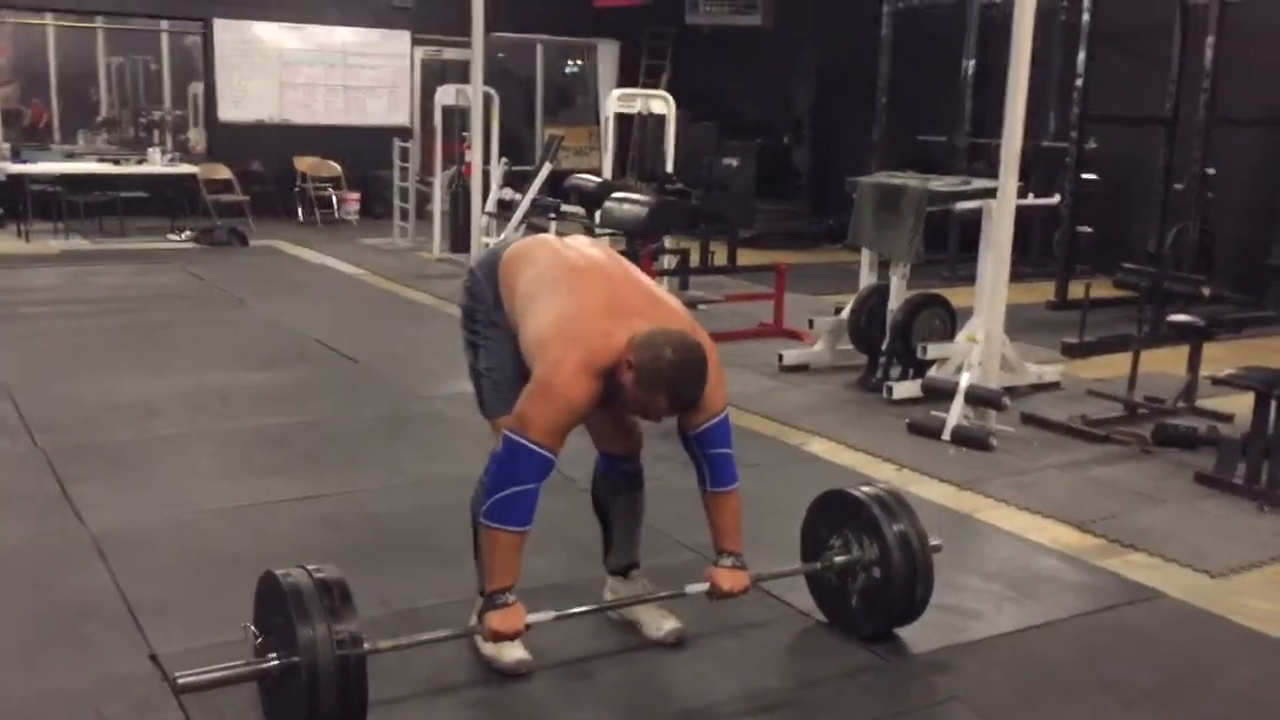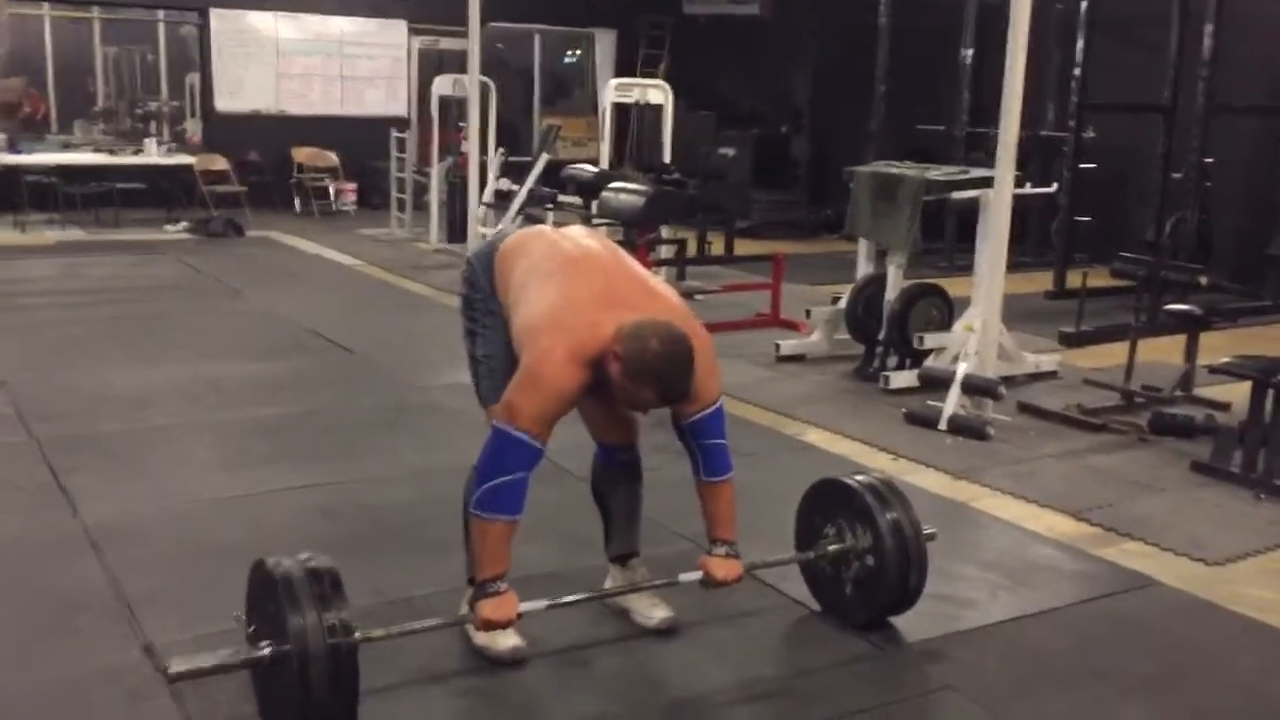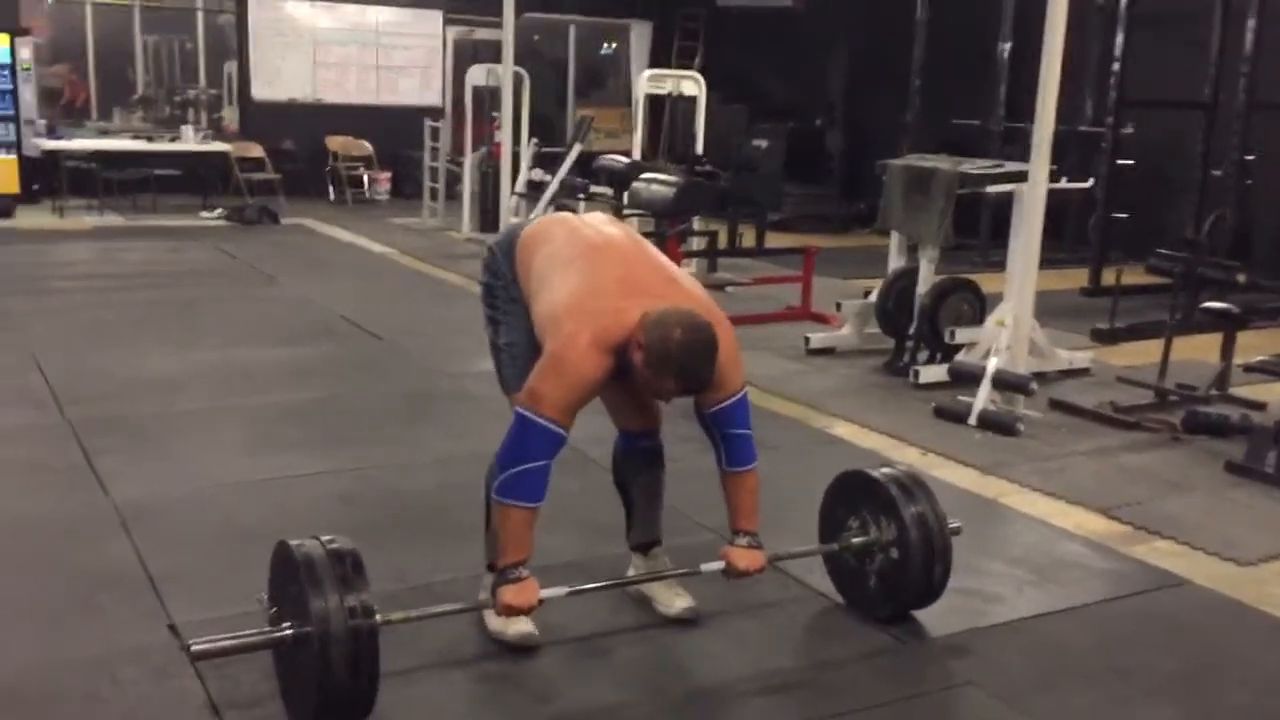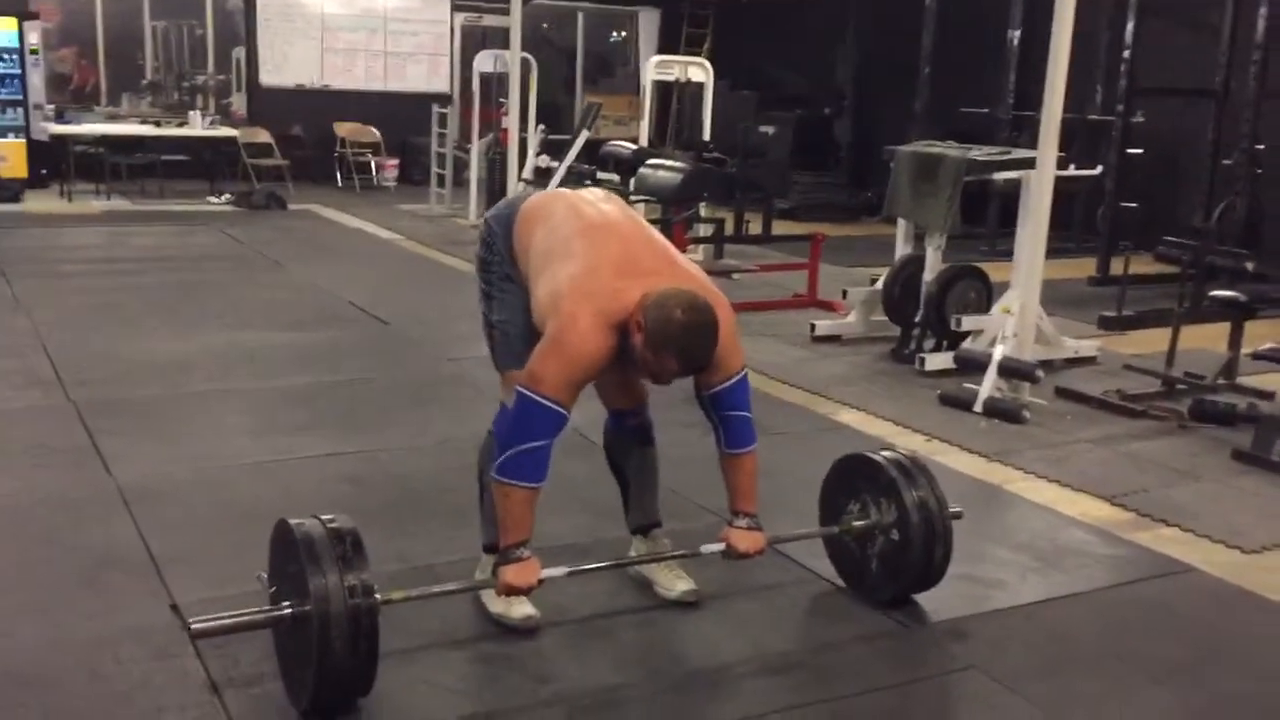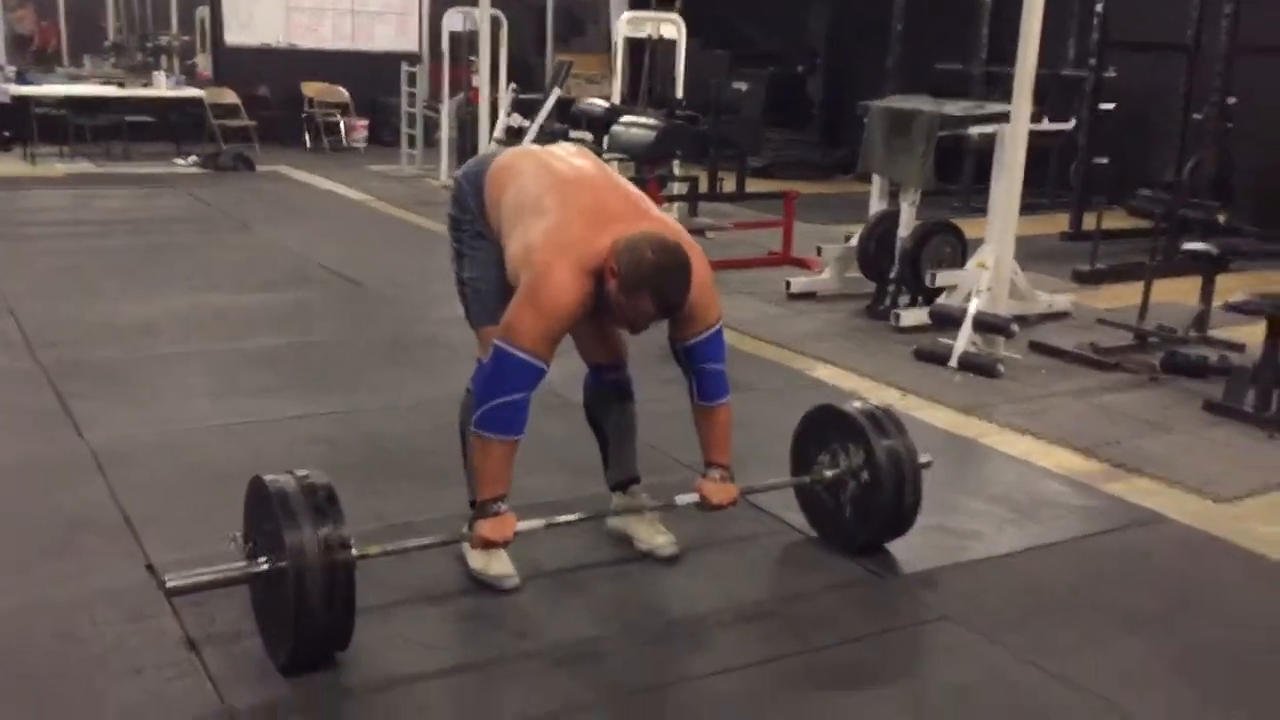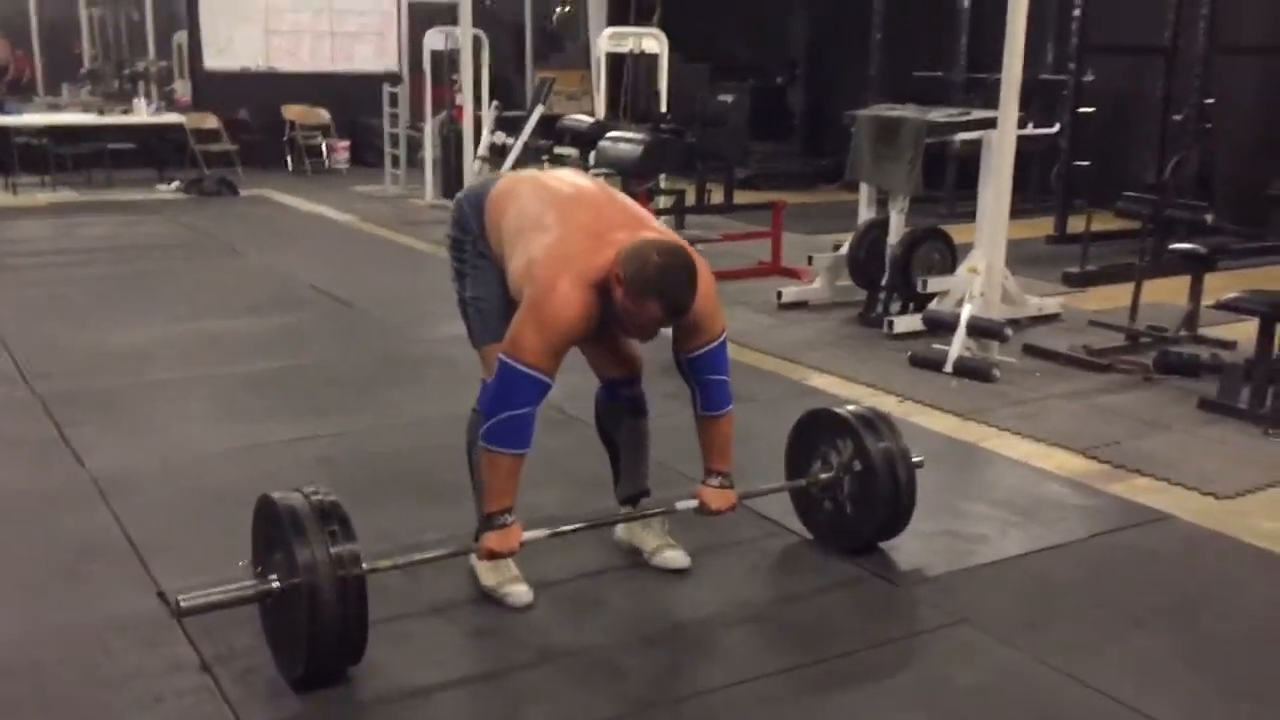
dt=0.3s
person 1, frame 1
left shoulder: (694, 353)
right shoulder: (572, 370)
left elbow: (715, 455)
right elbow: (515, 476)
left wrist: (730, 557)
right wrist: (501, 598)
right hip: (499, 287)
left knee: (623, 447)
right knee: (515, 454)
left ankle: (624, 581)
right ankle: (487, 607)
person 1, frame 2
left shoulder: (689, 344)
right shoulder: (559, 359)
left elbow: (710, 444)
right elbow: (505, 465)
left wrist: (723, 546)
right wrist: (493, 587)
right hip: (496, 278)
left knee: (620, 440)
right knee: (509, 443)
left ankle: (624, 570)
right ankle: (477, 593)
person 1, frame 3
left shoulder: (712, 334)
right shoulder: (582, 346)
left elbow: (734, 434)
right elbow: (527, 451)
left wrist: (745, 536)
right wrist: (514, 573)
left knee: (643, 427)
right knee: (532, 431)
left ankle: (646, 558)
right ankle: (495, 578)
person 1, frame 4
left shoulder: (712, 317)
right shoulder: (585, 327)
left elbow: (733, 416)
right elbow: (527, 434)
left wrist: (745, 518)
right wrist: (517, 553)
right hip: (514, 239)
left knee: (629, 408)
right knee: (522, 407)
left ankle: (648, 541)
right ankle: (496, 558)
person 1, frame 5
left shoulder: (689, 269)
right shoulder: (560, 279)
left elbow: (707, 367)
right elbow: (505, 388)
left wrist: (718, 470)
right wrist: (493, 507)
right hip: (484, 196)
left knee: (609, 362)
right knee: (499, 364)
left ankle: (627, 498)
right ankle: (478, 517)
person 1, frame 6
left shoulder: (691, 281)
right shoulder: (564, 293)
left elbow: (710, 378)
right elbow: (512, 403)
left wrist: (719, 476)
right wrist: (500, 519)
right hip: (486, 225)
left knee: (623, 377)
right knee: (503, 387)
left ankle: (635, 512)
right ankle: (490, 544)
